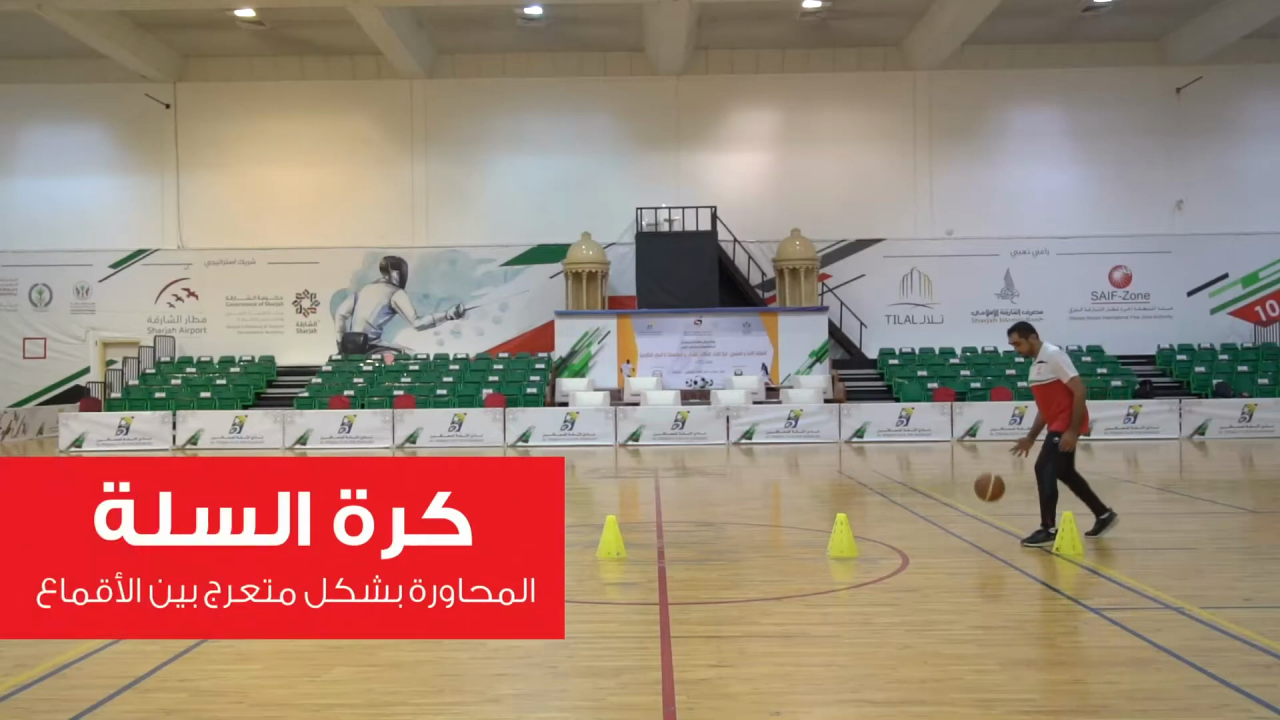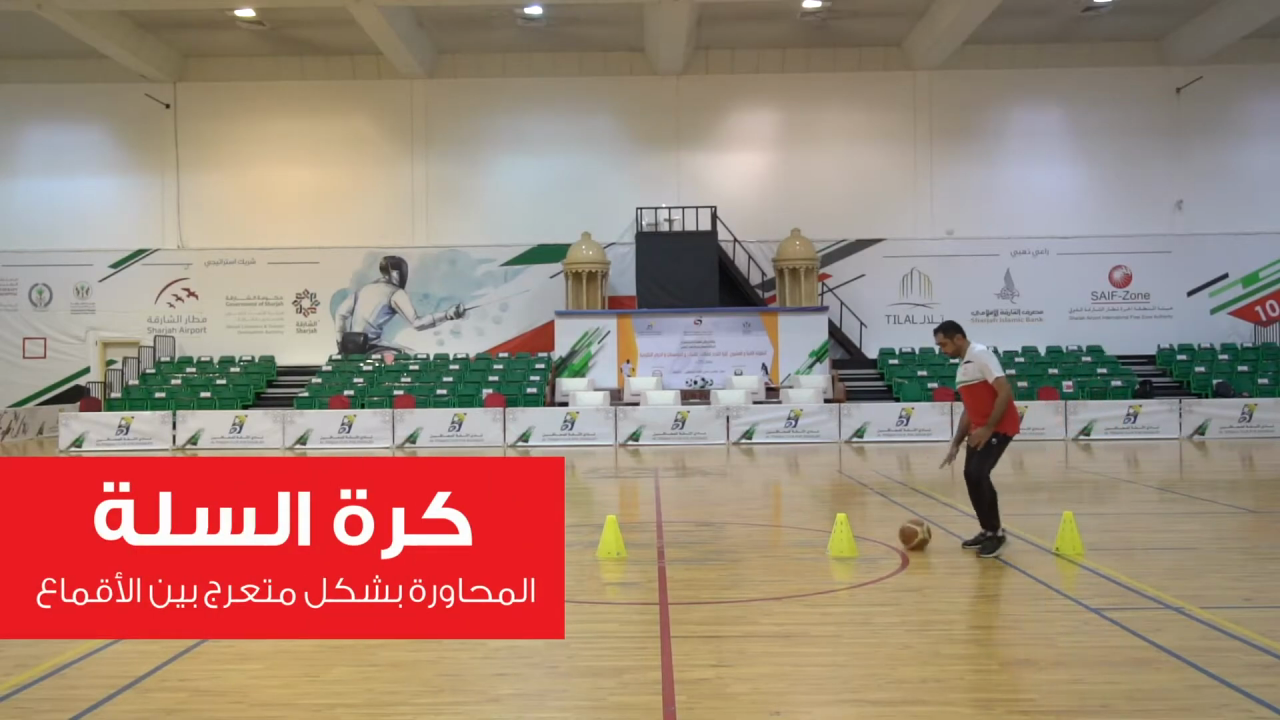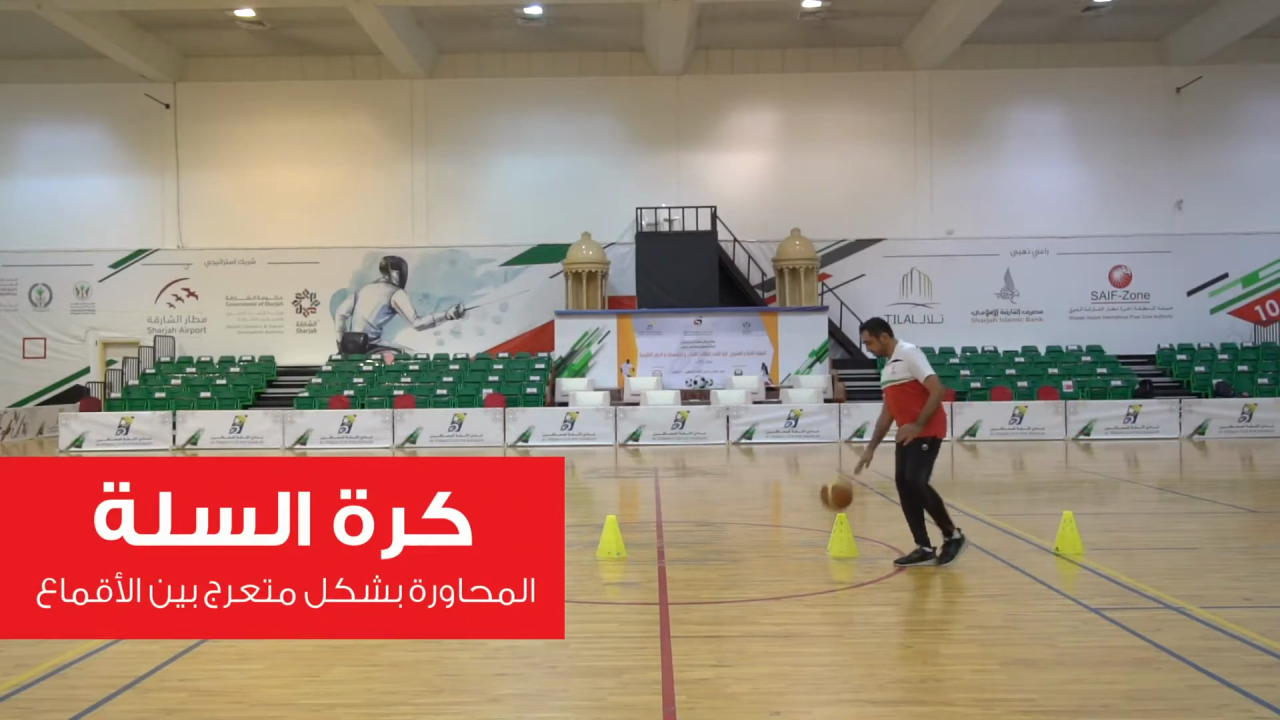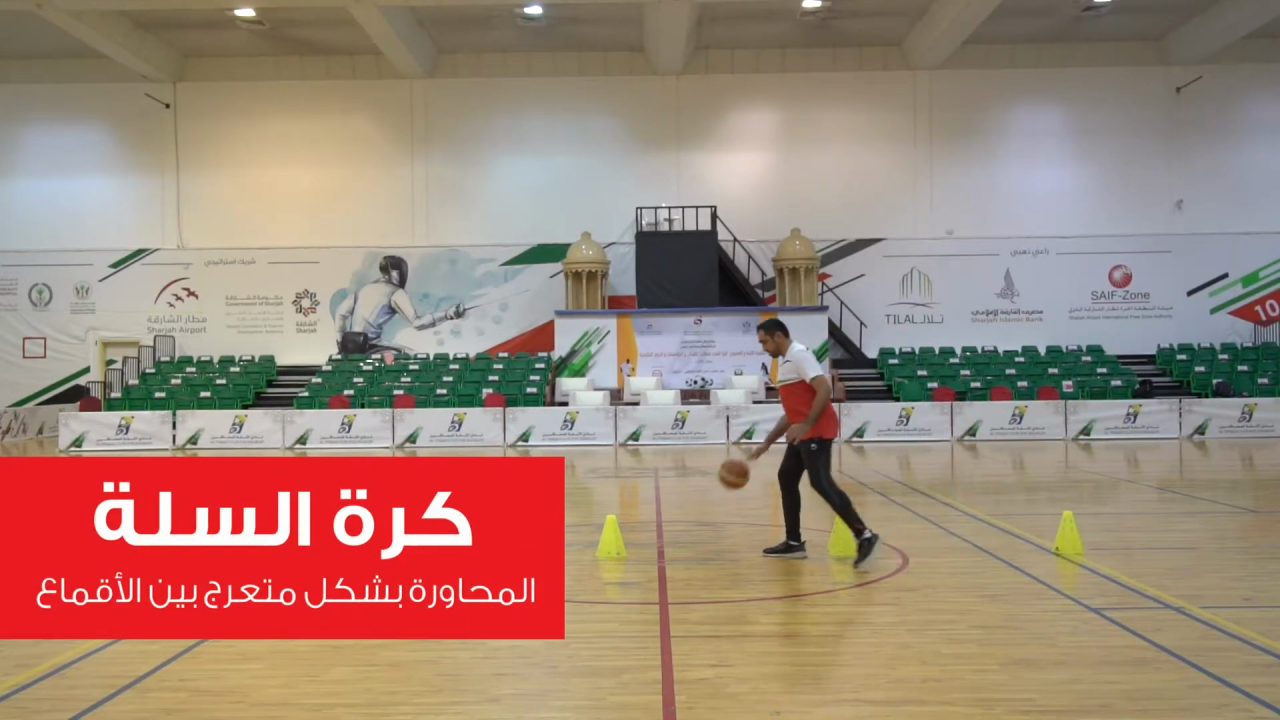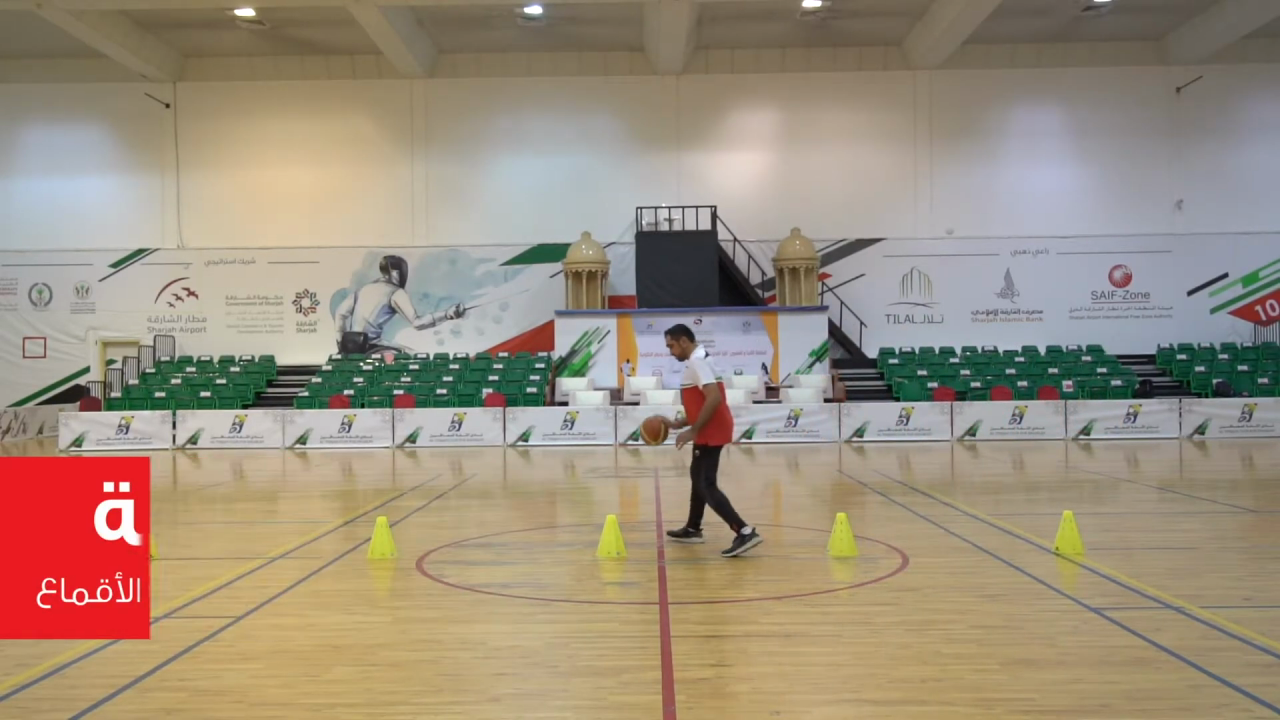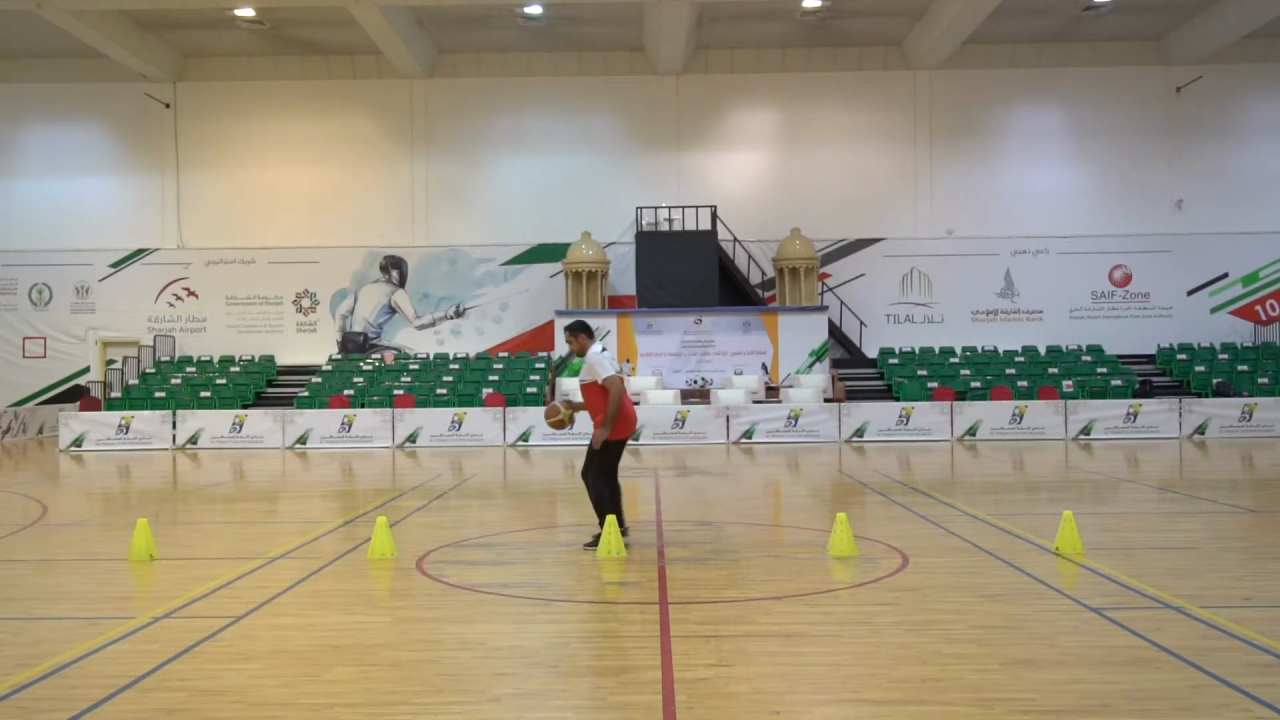
dt=0.7s
person 1, frame 1
left shoulder: (1054, 355)
right shoulder: (1035, 364)
left elbow: (1080, 391)
left wrist: (1072, 431)
right wrist: (1030, 437)
left hip: (1066, 426)
right hip: (1057, 425)
left knee: (1044, 470)
right knee: (1065, 473)
left ankle: (1048, 530)
right ankle: (1104, 514)
person 1, frame 2
left shoulder: (981, 355)
right shoulder: (963, 365)
left elbow: (1006, 392)
right elbow: (969, 410)
left wrist: (989, 428)
right wrist: (955, 446)
left hip: (997, 427)
right hip: (979, 429)
left knee: (978, 474)
right knee: (971, 476)
left ankle: (995, 533)
right ankle: (989, 530)
person 1, frame 3
left shoulder: (909, 354)
right shoulder: (888, 366)
left elbow: (937, 391)
right elbow: (888, 412)
left wrist: (918, 425)
right wrist: (870, 449)
left hip: (927, 431)
right hip: (908, 433)
left knee: (915, 482)
right knee: (904, 486)
left ankle: (952, 535)
right ankle: (924, 548)
person 1, frame 4
left shoulder: (799, 356)
right shoulder: (785, 364)
left elbow: (824, 390)
right elbow: (790, 411)
left wrist: (808, 425)
right wrist: (767, 442)
left hip: (815, 431)
right hip: (802, 431)
left knee: (821, 483)
right knee: (786, 477)
left ankle: (864, 536)
right ankle: (793, 542)
person 1, frame 5
left shoulder: (696, 362)
right shoulder: (698, 361)
left elbow: (713, 399)
left wrist: (693, 431)
right wrist: (680, 423)
left hip: (710, 432)
right hip: (711, 430)
left knee: (705, 484)
right knee: (698, 475)
left ankle: (745, 532)
right ankle: (692, 529)
person 1, frame 6
left shoulder: (595, 358)
right shoulder: (599, 357)
left elbow: (617, 391)
left wrist: (605, 428)
right wrist: (578, 406)
left hip: (613, 427)
right hip: (621, 426)
left knee: (591, 475)
right knee: (606, 475)
right ankle: (619, 527)
